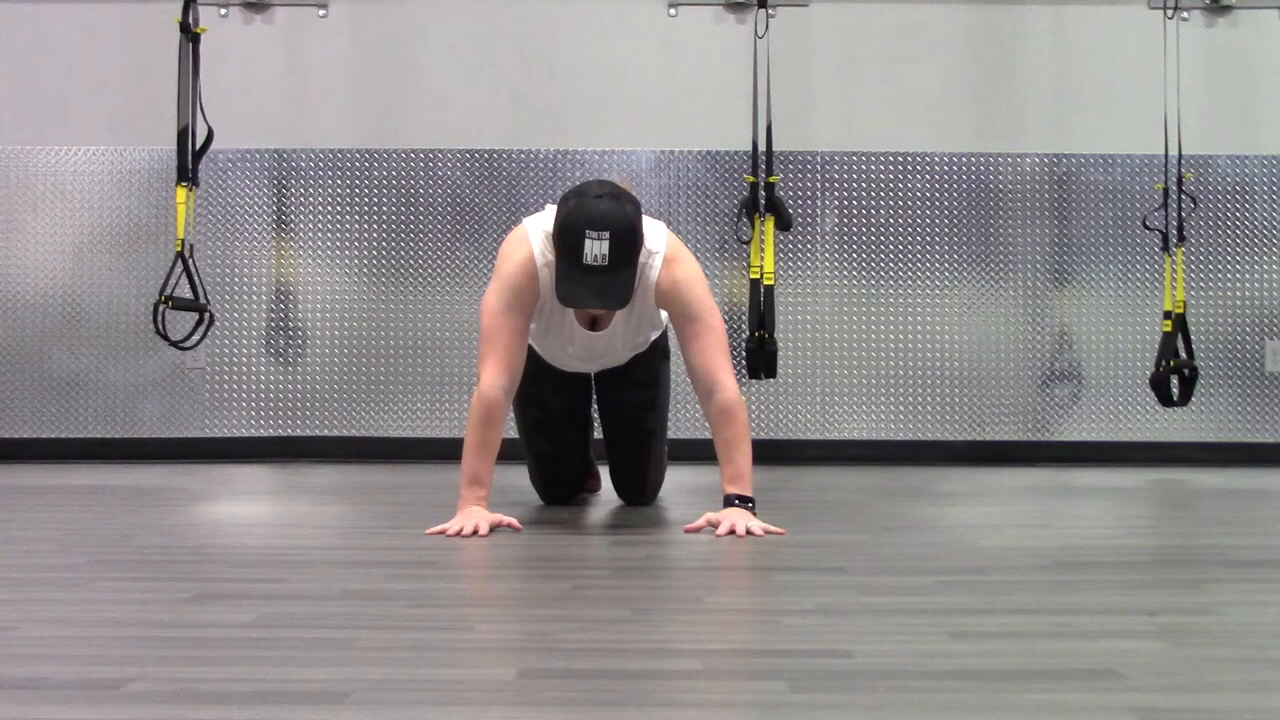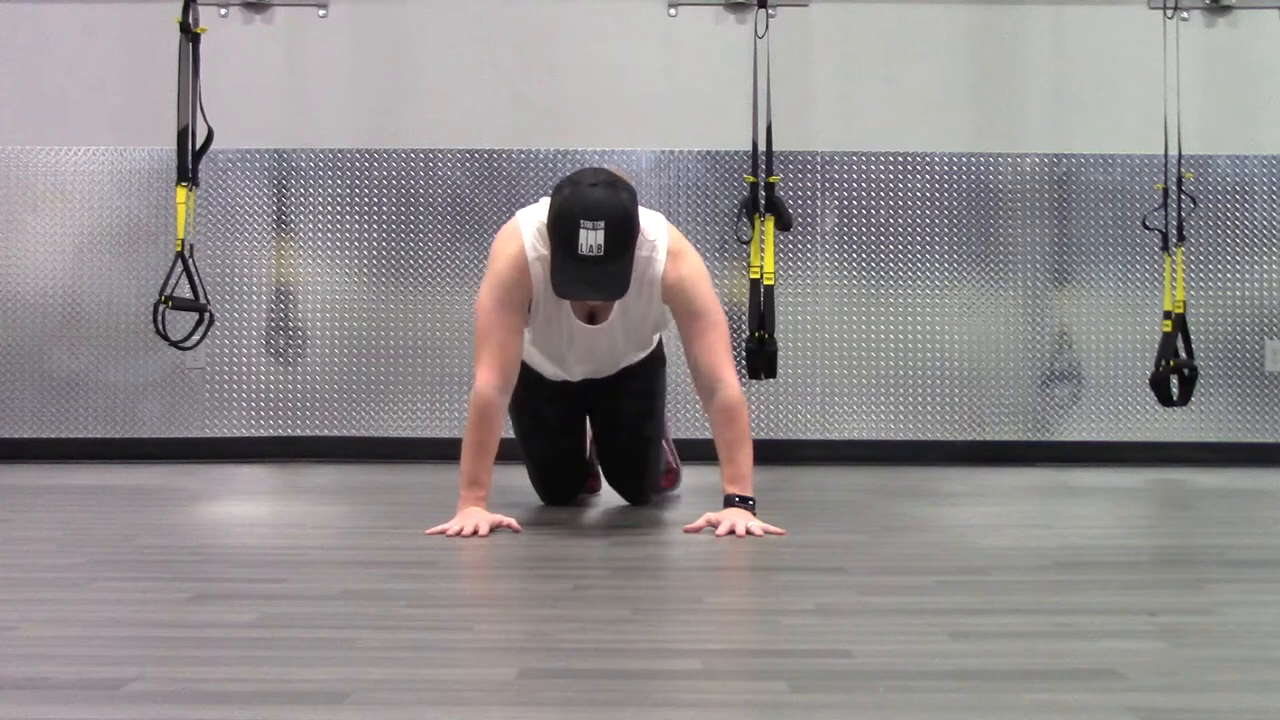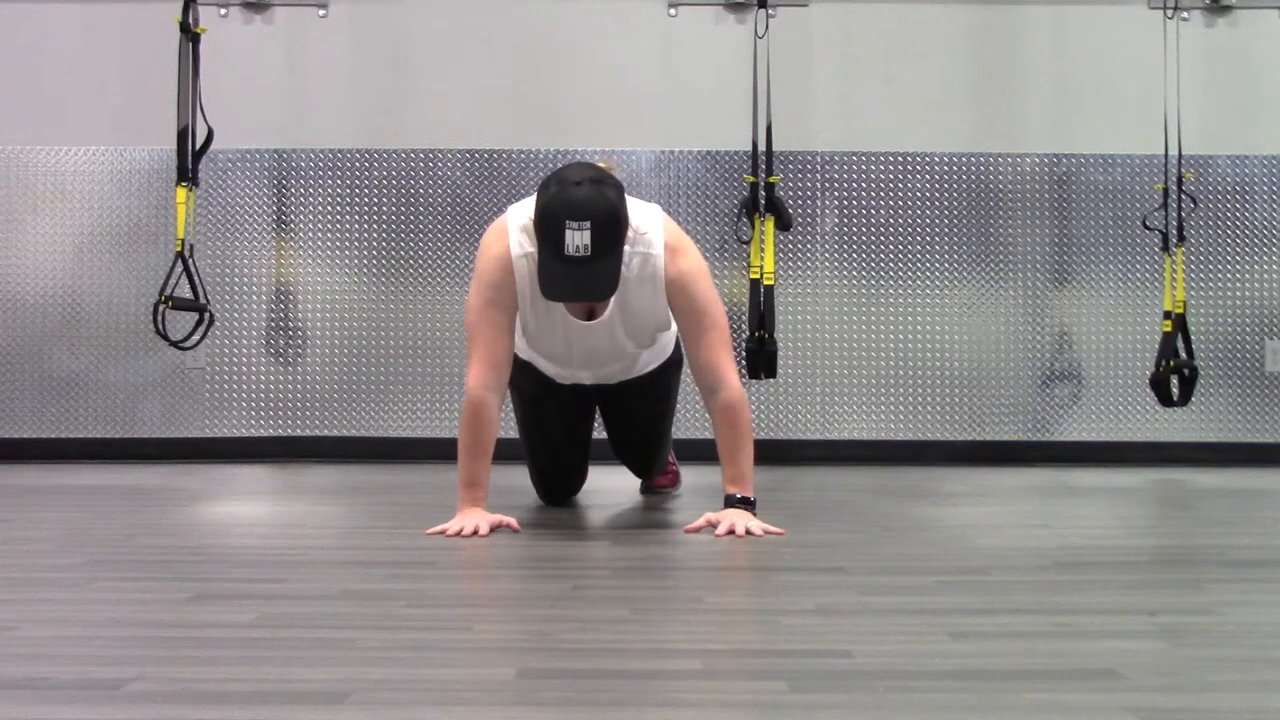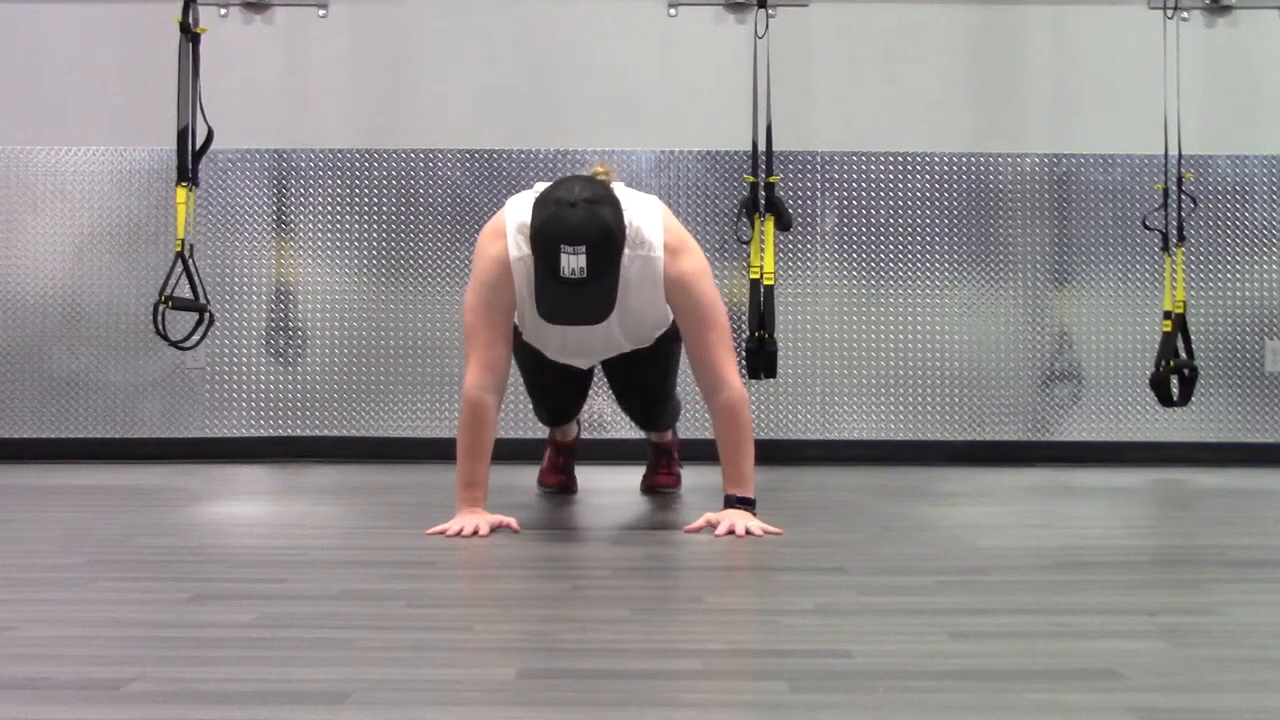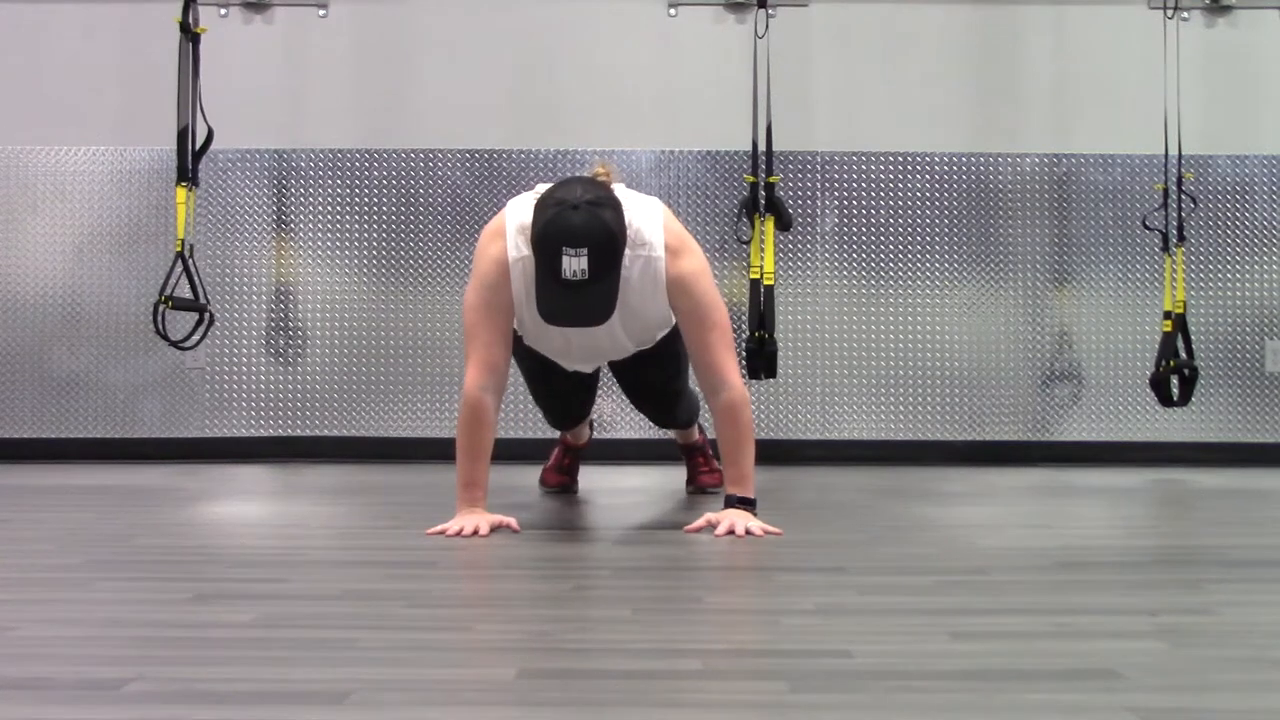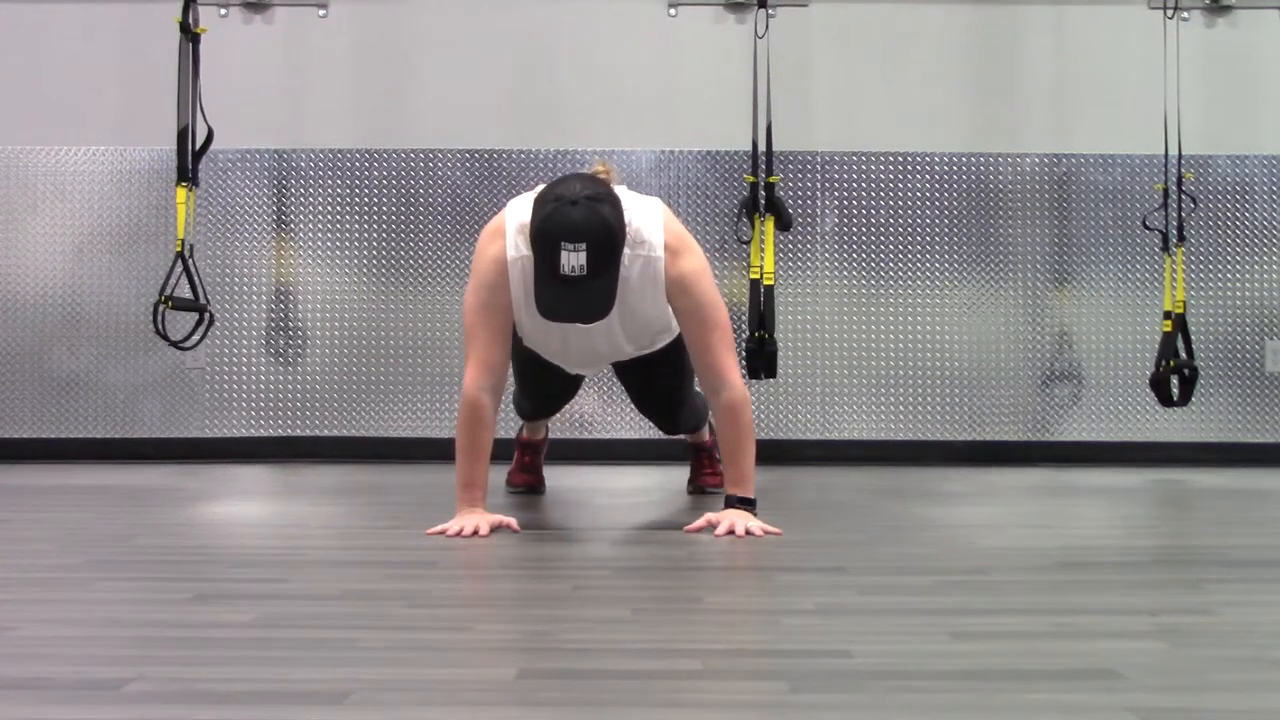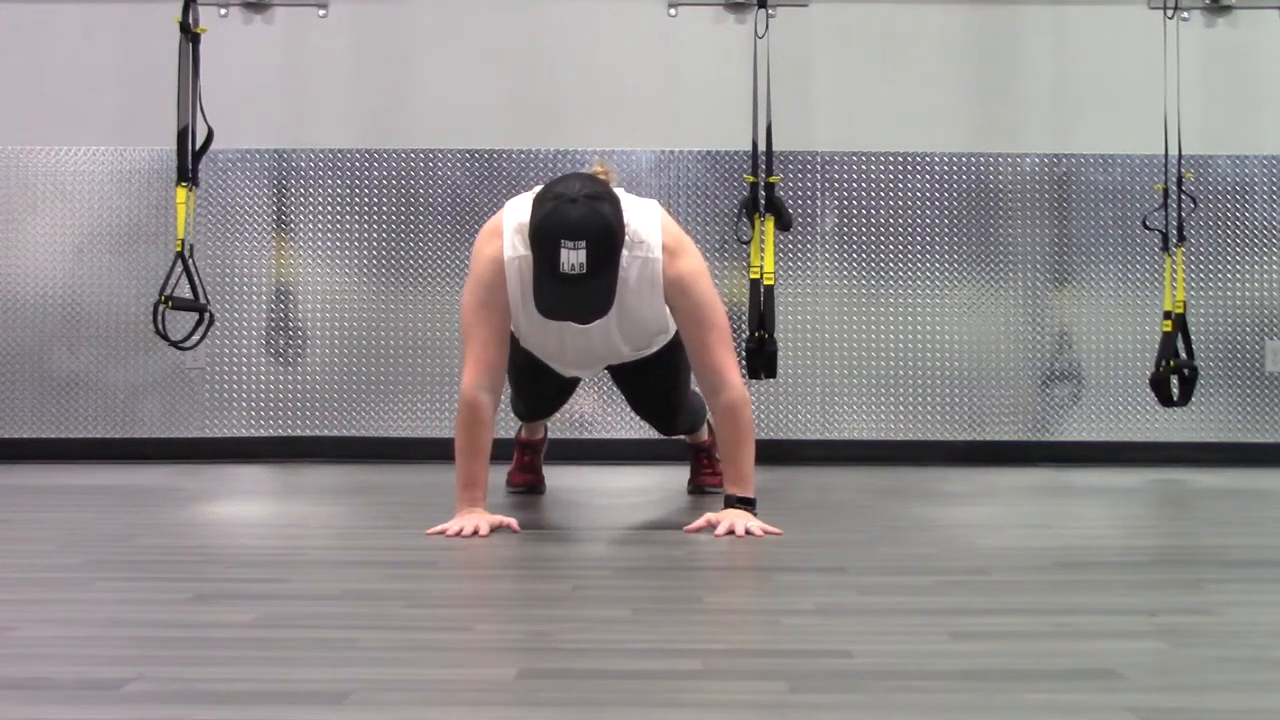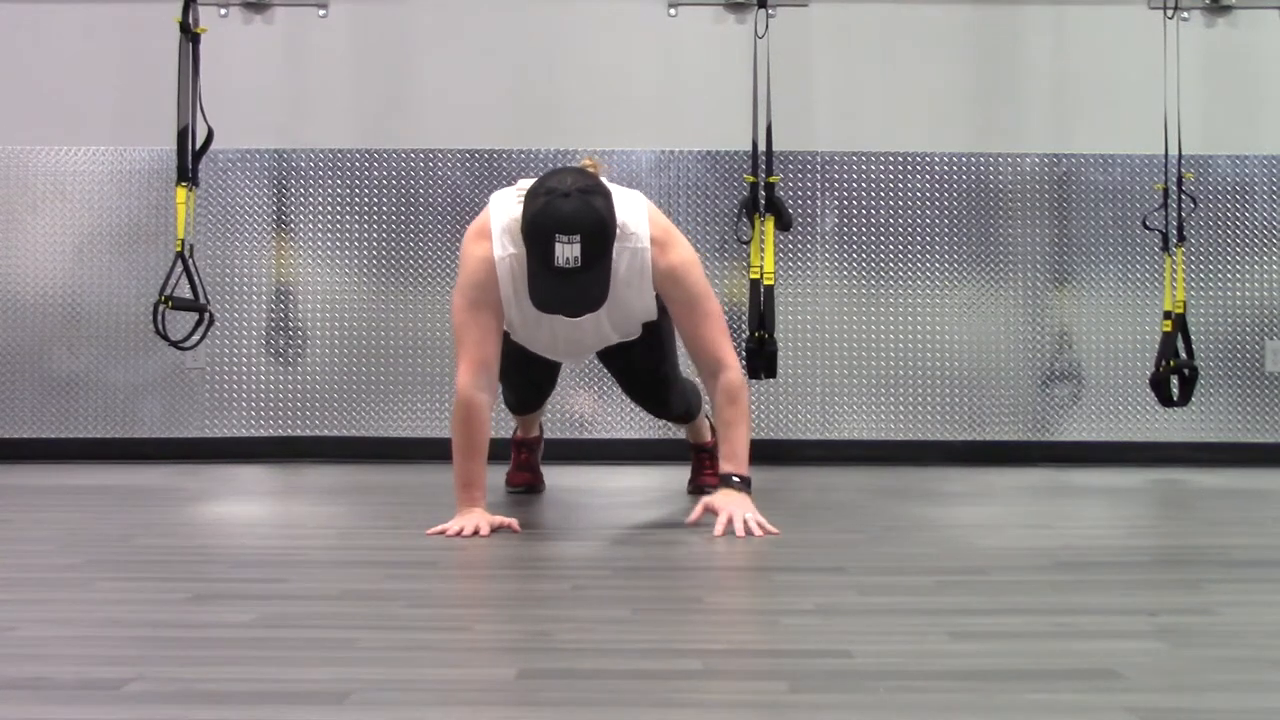
dt=0.4s
person 1, frame 1
left shoulder: (669, 262)
right shoulder: (525, 253)
left elbow: (720, 387)
right elbow: (493, 384)
left wrist: (739, 501)
right wrist: (472, 503)
left hip: (635, 351)
right hip: (546, 355)
left knee: (639, 491)
right knee: (557, 490)
right ankle: (578, 455)
person 1, frame 2
left shoulder: (671, 256)
right shoulder: (517, 248)
left elbow: (721, 384)
right elbow: (492, 384)
left wrist: (739, 501)
right wrist: (472, 503)
left hip: (628, 363)
right hip: (540, 365)
left knee: (638, 490)
right knee: (558, 492)
left ankle: (656, 440)
right ankle: (581, 445)
person 1, frame 3
left shoulder: (667, 249)
right shoulder: (506, 245)
left elbow: (723, 384)
right elbow: (484, 384)
left wrist: (739, 502)
right wrist: (471, 505)
right hip: (545, 365)
left knee: (644, 462)
right knee: (556, 491)
left ankle: (658, 457)
person 1, frame 4
left shoulder: (668, 247)
right shoulder: (502, 242)
left elbow: (723, 383)
right elbow: (481, 383)
left wrist: (740, 502)
right wrist: (471, 505)
left ankle: (662, 442)
right ankle: (563, 440)
person 1, frame 5
left shoulder: (669, 248)
right shoulder: (503, 244)
left elbow: (725, 383)
right elbow: (481, 384)
left wrist: (740, 502)
right wrist: (471, 505)
left ankle: (692, 441)
right ankle: (574, 439)
person 1, frame 6
left shoulder: (669, 248)
right shoulder: (502, 244)
left elbow: (726, 384)
right elbow: (480, 385)
left wrist: (740, 502)
right wrist: (470, 506)
left ankle: (704, 441)
right ankle: (531, 439)
person 1, frame 7
left shoulder: (667, 250)
right shoulder: (499, 245)
left elbow: (726, 386)
right elbow: (479, 385)
left wrist: (740, 503)
right wrist: (471, 505)
right knee: (532, 402)
left ankle: (703, 440)
right ankle: (531, 439)
person 1, frame 8
left shoulder: (655, 241)
right shoulder: (489, 241)
left elbow: (725, 368)
right elbow: (472, 380)
left wrist: (734, 482)
right wrist: (471, 505)
right knee: (521, 390)
left ankle: (701, 439)
right ankle: (525, 440)
